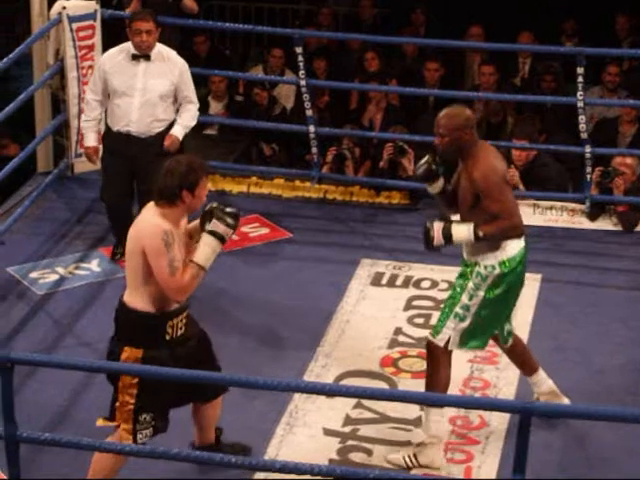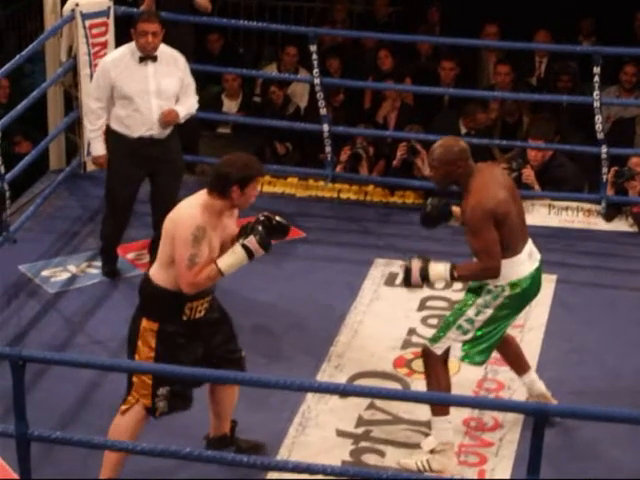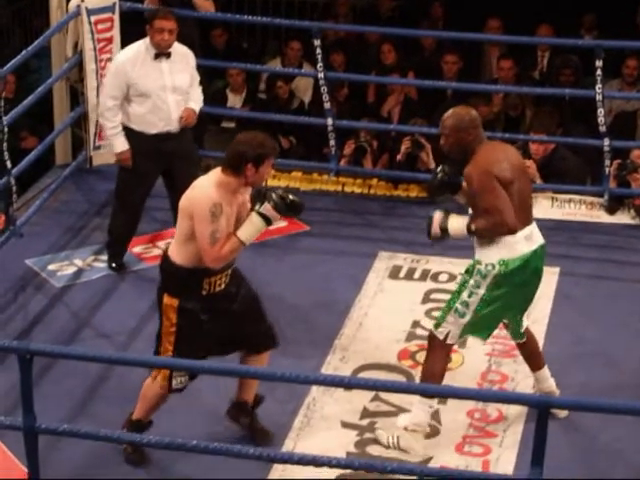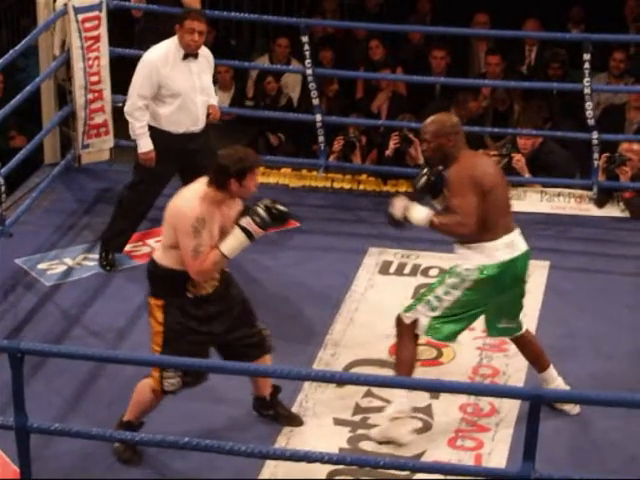
dt=1s
person 1, frame 1
left shoulder: (483, 171)
right shoulder: (474, 155)
left elbow: (514, 226)
right elbow: (458, 202)
left wrist: (454, 232)
right wrist: (435, 182)
left hip: (492, 266)
right hip: (503, 260)
left knee: (438, 345)
right knee: (500, 332)
left ankle: (431, 446)
right ankle: (550, 395)
person 1, frame 2
left shoulder: (477, 203)
right shoulder: (489, 170)
left elbow: (490, 268)
left wrist: (433, 271)
right wrist: (450, 214)
left hip: (506, 283)
right hip: (528, 267)
left knee: (434, 353)
right knee: (492, 328)
left ankle: (441, 453)
right ankle: (541, 396)
person 1, frame 3
left shoulder: (478, 168)
right shoulder: (505, 151)
left elbow: (505, 222)
left wrist: (455, 224)
right wrist: (460, 190)
left hip: (502, 262)
right hip: (531, 250)
left knee: (441, 337)
right knee: (516, 322)
left ankle: (414, 425)
right ankle: (550, 394)
person 1, frame 4
left shoulder: (460, 172)
right shoulder: (481, 161)
left elbow: (465, 228)
left wrist: (415, 213)
right wrist: (436, 195)
left hip: (484, 267)
right hip: (514, 255)
left knee: (408, 324)
right knee: (512, 329)
left ankle: (397, 418)
right ankle: (560, 392)
person 2, frame 1
left shoulder: (170, 213)
right shoulder: (155, 228)
right elbow: (179, 289)
left wrist: (203, 227)
right wrist: (213, 239)
left hip: (175, 322)
right hip: (144, 332)
left knee: (211, 387)
right knee: (130, 431)
left ankle: (206, 444)
person 2, frame 2
left shoulder: (227, 207)
right shoulder: (192, 219)
right elbow: (191, 281)
left wrist: (256, 234)
right wrist: (245, 251)
left hip: (202, 304)
right hip: (164, 309)
left knee: (229, 368)
right knee: (142, 400)
left ankle: (221, 438)
person 2, frame 3
left shoulder: (239, 184)
right shoulder: (208, 197)
right elbow: (215, 257)
left wrist: (271, 209)
right wrist: (260, 219)
left hip: (224, 278)
right hip: (186, 286)
left knee: (260, 340)
right knee: (173, 373)
left ankle: (243, 407)
right ankle: (134, 426)
person 2, frame 4
left shoulder: (228, 194)
right shoulder: (191, 209)
right elbow: (199, 270)
left wrist: (262, 217)
right wrist: (246, 231)
left hip: (215, 281)
right hip: (176, 292)
left knee: (256, 343)
right knee: (167, 378)
left ankle: (267, 401)
right ankle: (126, 427)
person 3, frame 1
left shoulder: (175, 63)
right shoulder: (110, 59)
left elbow: (189, 103)
right elbow: (94, 100)
left wrist: (178, 131)
right wrist: (90, 137)
left hip: (156, 143)
right hip: (117, 141)
left knee: (152, 201)
right knee: (113, 198)
right ankle: (122, 241)
person 3, frame 2
left shoulder: (177, 60)
right shoulder: (112, 63)
left elbow: (190, 97)
right elbow: (96, 107)
left wrist: (179, 112)
right wrist: (97, 146)
left hip: (166, 144)
right hip: (125, 146)
left knee: (166, 205)
right knee: (118, 205)
left ankle: (160, 257)
right ankle: (108, 256)
person 3, frame 3
left shoulder: (185, 55)
right shoulder: (127, 60)
left elbow: (194, 87)
right elbow: (108, 104)
left wrist: (193, 107)
right wrist: (119, 144)
left hip: (179, 139)
right hip: (140, 142)
right knee: (129, 200)
right ankle: (115, 252)
person 3, frame 4
left shoulder: (206, 56)
right shoulder: (156, 58)
right elbow: (135, 104)
left wrist: (212, 103)
right wrist: (144, 143)
left hip: (197, 137)
right hip: (163, 140)
right knee: (140, 195)
right ankle: (110, 246)
